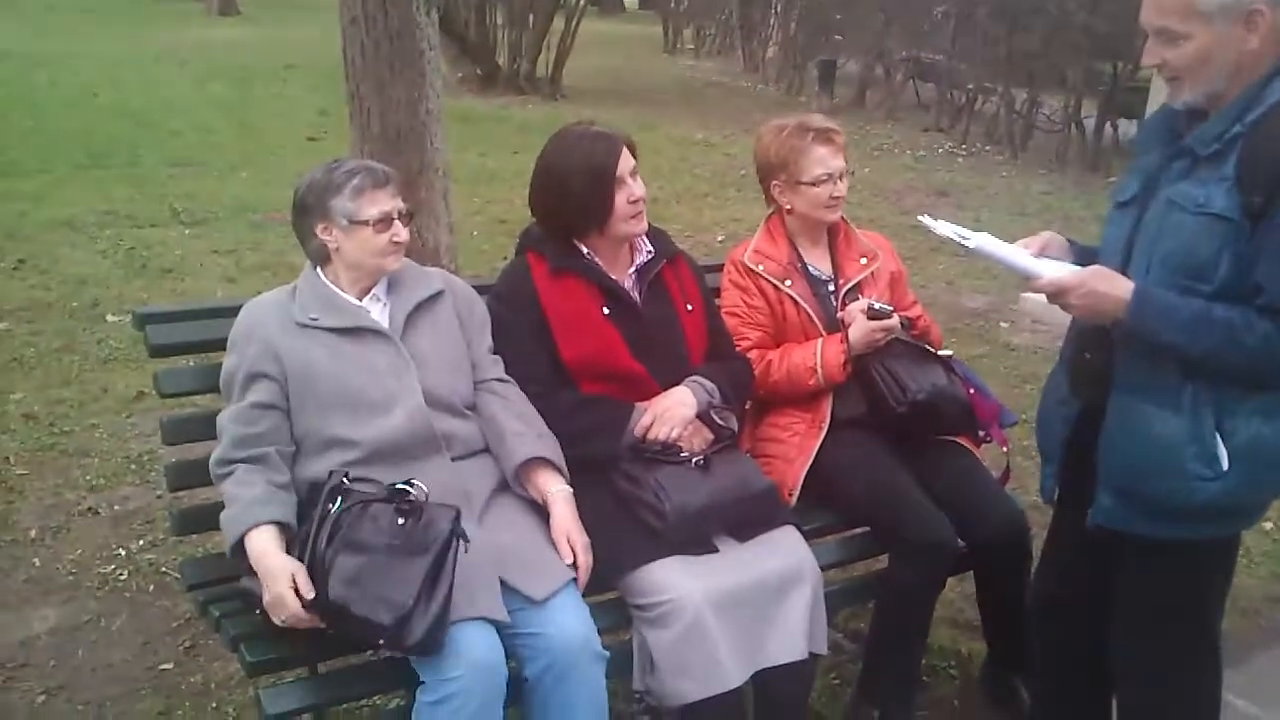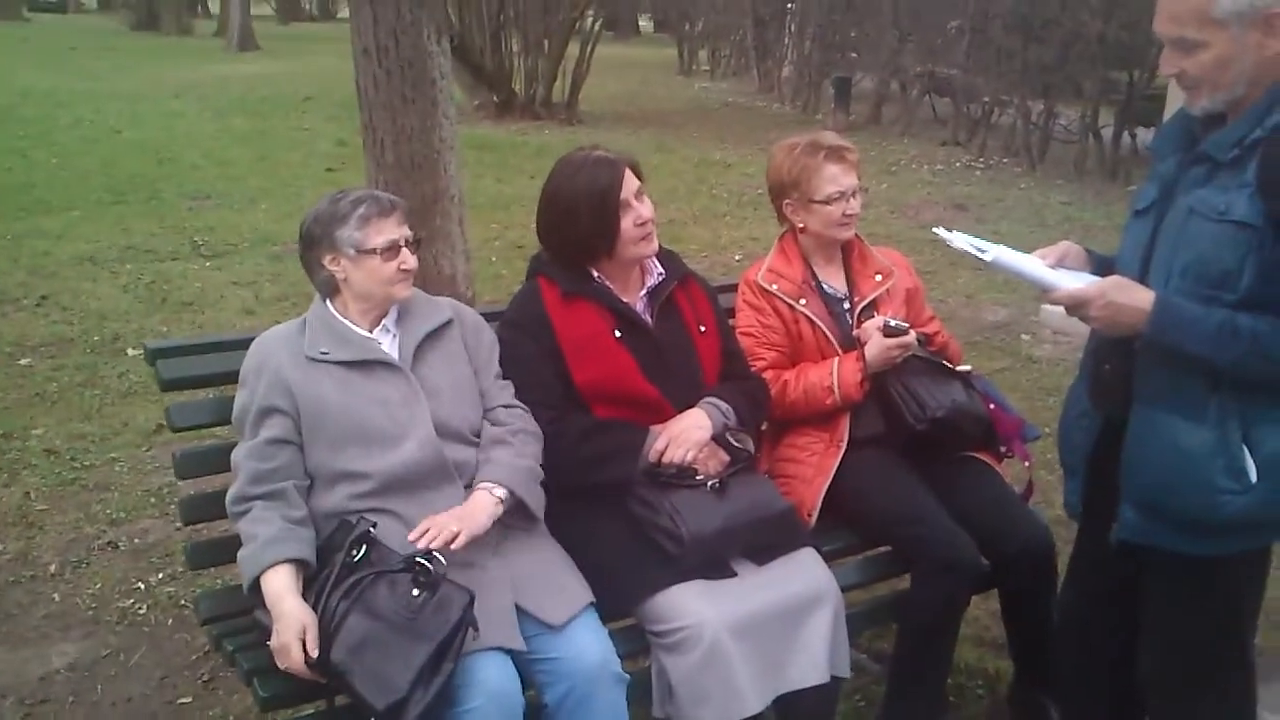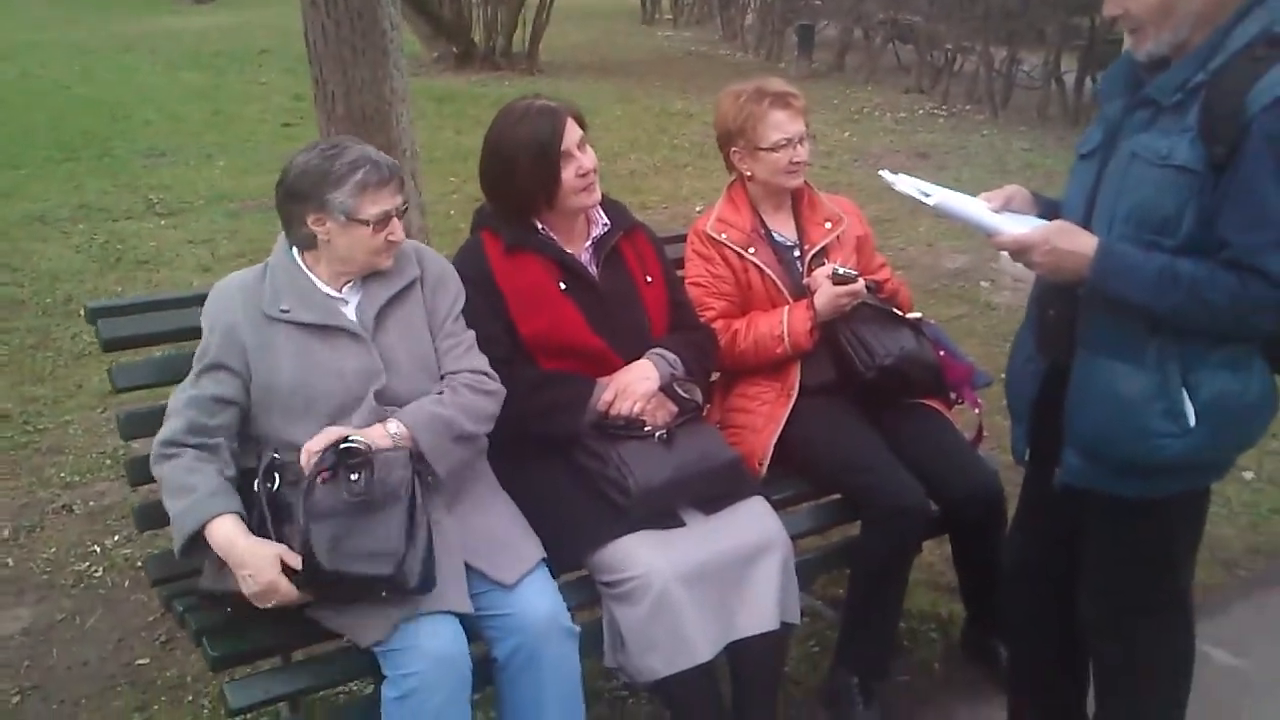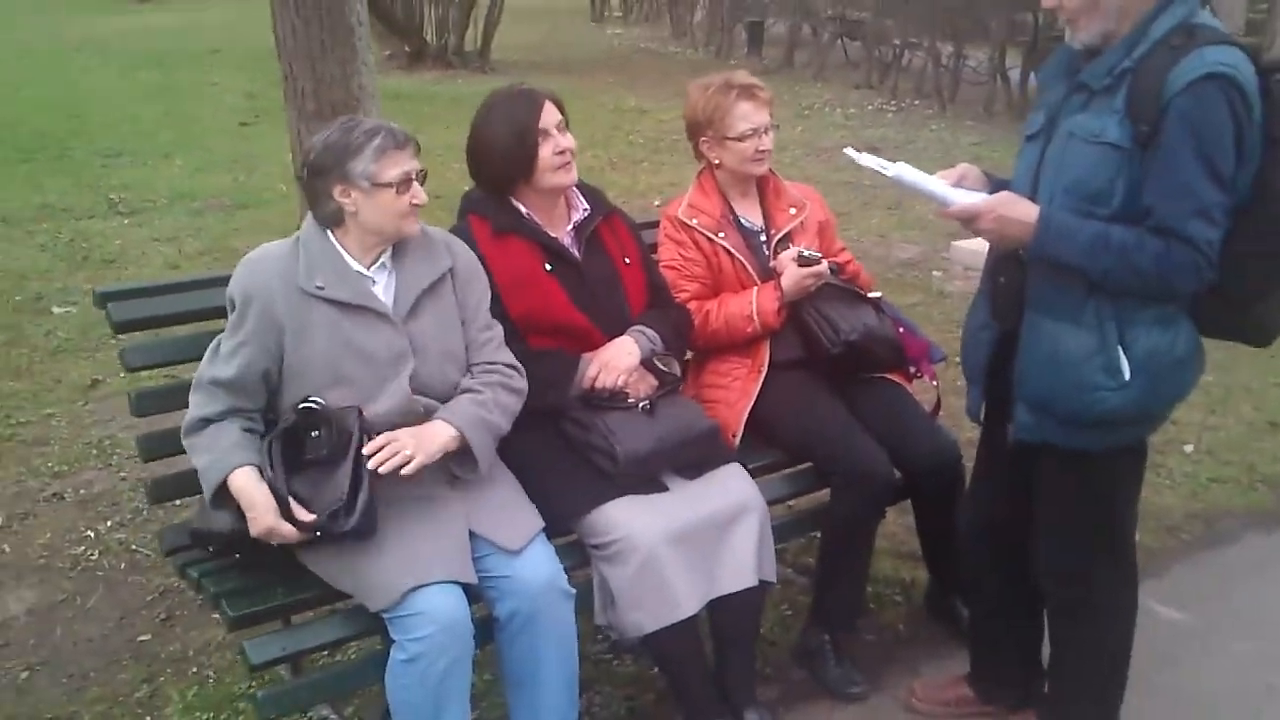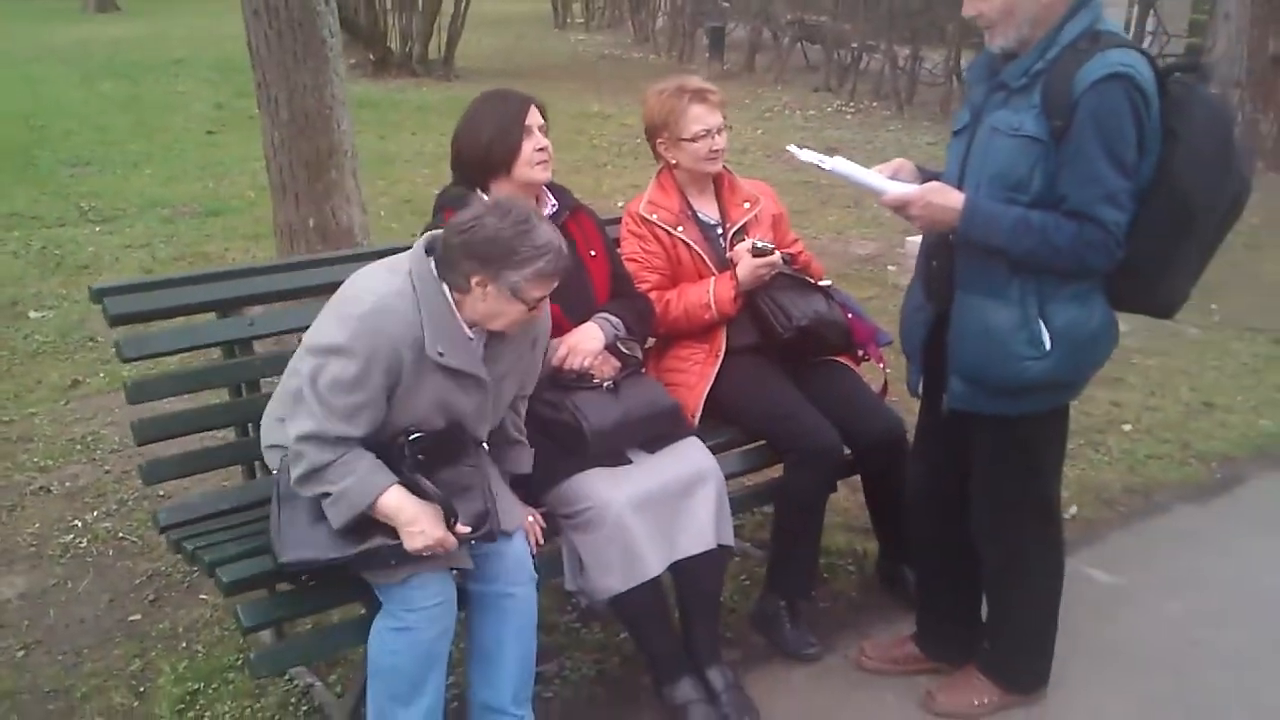
dt=1s
person 1, frame 1
right shoulder: (1172, 128)
left wrist: (1135, 307)
right wrist: (1075, 256)
left hip: (1184, 466)
right hip: (1101, 440)
right knee: (1062, 634)
person 1, frame 2
right shoulder: (1189, 135)
left wrist: (1155, 316)
right wrist: (1094, 267)
left hip: (1210, 481)
right hip: (1123, 453)
right knee: (1088, 651)
person 1, frame 3
right shoulder: (1141, 76)
left wrist: (1098, 262)
right wrist: (1040, 210)
left hip: (1152, 417)
right hip: (1069, 391)
left knee: (1132, 618)
right knee: (1038, 581)
person 1, frame 4
left shoulder: (1200, 81)
right shoulder: (1080, 64)
left elbow: (1183, 260)
left wrist: (1040, 229)
right wrist: (992, 189)
left hip: (1096, 375)
right hip: (1023, 354)
left knee: (1080, 559)
right knee: (994, 527)
person 1, frame 5
left shoulder: (1105, 81)
right shoulder: (1004, 67)
left elbow: (1095, 239)
left wrist: (967, 215)
right wrist: (927, 181)
left hip: (1023, 346)
right hip: (958, 331)
left knee: (1012, 517)
right knee: (937, 495)
right ankle: (945, 635)
person 2, frame 1
left shoulder: (671, 264)
right shoulder: (525, 286)
left elbow: (734, 365)
right elbow: (534, 407)
left wrist: (694, 391)
right wrist: (639, 421)
left hip: (696, 461)
right hip: (600, 472)
left knee: (792, 565)
right knee: (684, 596)
person 2, frame 2
left shoulder: (683, 286)
right shoulder: (536, 314)
left elbow: (748, 386)
right elbow: (545, 438)
left wrist: (708, 415)
right wrist: (652, 444)
right hip: (609, 500)
left knee: (812, 587)
right knee: (701, 621)
person 2, frame 3
left shoulder: (629, 236)
right shoulder: (482, 264)
left elbow: (697, 337)
right elbow: (495, 392)
left wrist: (655, 366)
right wrist: (602, 396)
left hip: (658, 434)
right hip: (556, 453)
left knee: (760, 536)
right knee: (652, 570)
person 2, frame 4
left shoulder: (606, 220)
right shoulder: (473, 246)
left elbow: (673, 314)
left wrist: (636, 343)
right wrist: (589, 371)
left hip: (638, 406)
right hip: (545, 425)
left knee: (738, 500)
right knee: (639, 532)
person 2, frame 5
left shoulder: (573, 215)
left elbow: (635, 302)
left wrist: (603, 327)
right wrist: (554, 353)
left hip: (604, 386)
left knee: (698, 469)
right knee: (608, 500)
left ankle: (707, 656)
person 3, frame 1
left shoulder: (874, 250)
right shoulder: (750, 267)
left elbow: (924, 333)
right elbow: (751, 371)
left wrist: (891, 331)
right wrist: (844, 346)
right hip: (815, 428)
left knee: (1004, 526)
right knee: (929, 537)
left ankle: (1012, 670)
person 3, frame 2
left shoulder: (891, 267)
right shoulder: (764, 288)
left elbow: (941, 347)
right elbow: (768, 393)
left wrist: (908, 349)
right wrist: (860, 366)
right hip: (834, 446)
left knee: (1029, 543)
right knee: (952, 556)
person 3, frame 3
left shoulder: (840, 214)
right shoulder: (714, 237)
left elbow: (890, 293)
right elbow: (717, 342)
left wrist: (863, 299)
right wrist: (811, 313)
right hip: (785, 395)
left knee: (978, 488)
right knee: (899, 503)
left ankle: (990, 630)
person 3, frame 4
left shoulder: (804, 201)
right shoulder: (685, 224)
left elbow: (850, 274)
right elbow: (691, 322)
left wrist: (827, 279)
right wrist: (778, 294)
right hip: (754, 372)
left knee: (938, 455)
right knee: (867, 469)
left ankle: (951, 589)
right ankle: (826, 635)
person 3, frame 5
left shoulder: (758, 197)
right shoulder: (646, 220)
left elbow: (802, 264)
right elbow: (653, 311)
left wrist: (780, 270)
right wrist: (734, 284)
right hip: (712, 357)
left knee: (884, 430)
right knee: (818, 444)
left ankle: (900, 558)
right ankle: (781, 601)
person 4, frame 1
left shoulder: (448, 295)
right shoulder: (268, 325)
left elbow: (496, 396)
right elbow: (253, 459)
left wrist: (556, 493)
right wrist: (269, 556)
left hip: (486, 501)
left knee: (571, 640)
right knee: (470, 659)
person 4, frame 2
left shoulder: (457, 323)
right shoulder: (279, 359)
left elbow: (512, 424)
right elbow: (269, 495)
left wrist: (483, 503)
right wrist: (283, 599)
left hip: (499, 534)
left knee: (591, 666)
person 4, frame 3
left shoulder: (424, 271)
right shoulder: (242, 307)
left elbow: (478, 389)
right elbow: (188, 444)
left wrist: (382, 434)
right wrist: (239, 545)
left hip: (449, 489)
left knee: (542, 622)
right knee: (432, 651)
person 4, frame 4
left shoulder: (447, 257)
right shoulder: (271, 280)
left elbow: (500, 375)
right elbow: (219, 409)
left wrist: (443, 432)
right wrist: (250, 489)
left hip: (459, 468)
left knee: (541, 586)
right knee: (436, 615)
person 4, frame 5
left shoulder: (522, 316)
right shoulder: (377, 315)
left elbow: (506, 408)
right elbow: (318, 445)
left wrist: (507, 495)
right wrist: (402, 510)
right hip: (325, 460)
left knee: (508, 561)
right knee: (422, 588)
